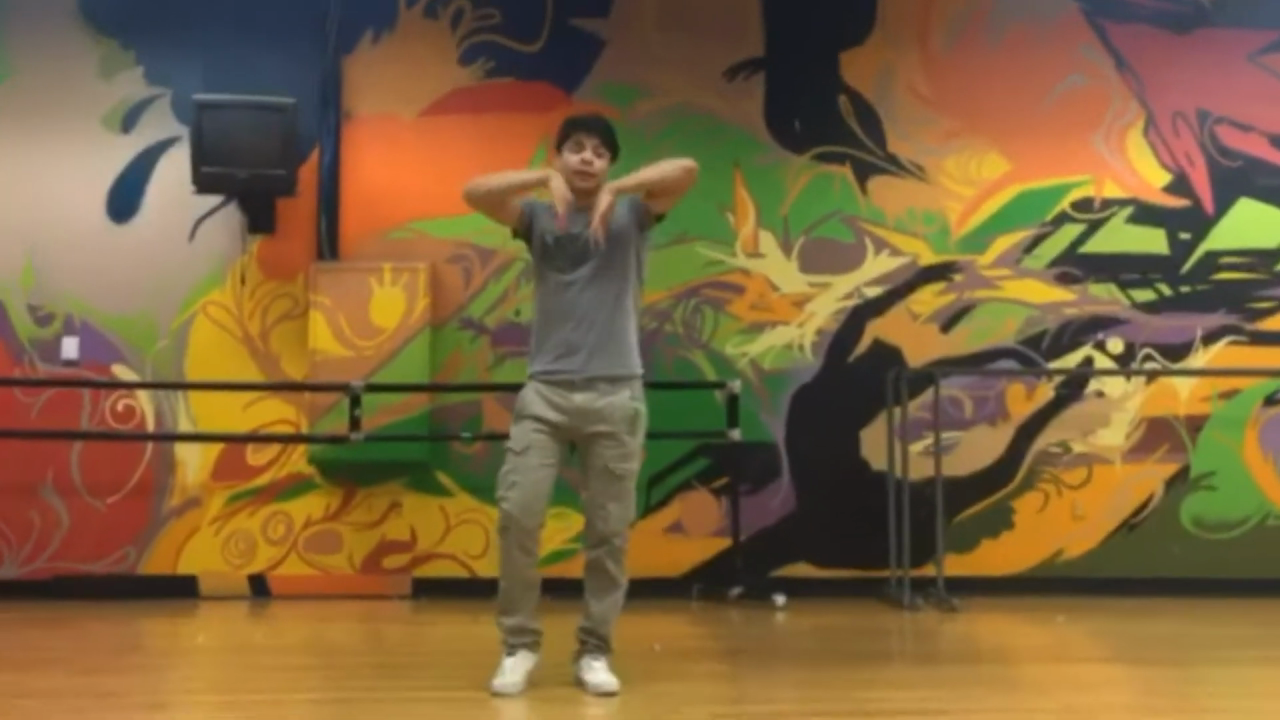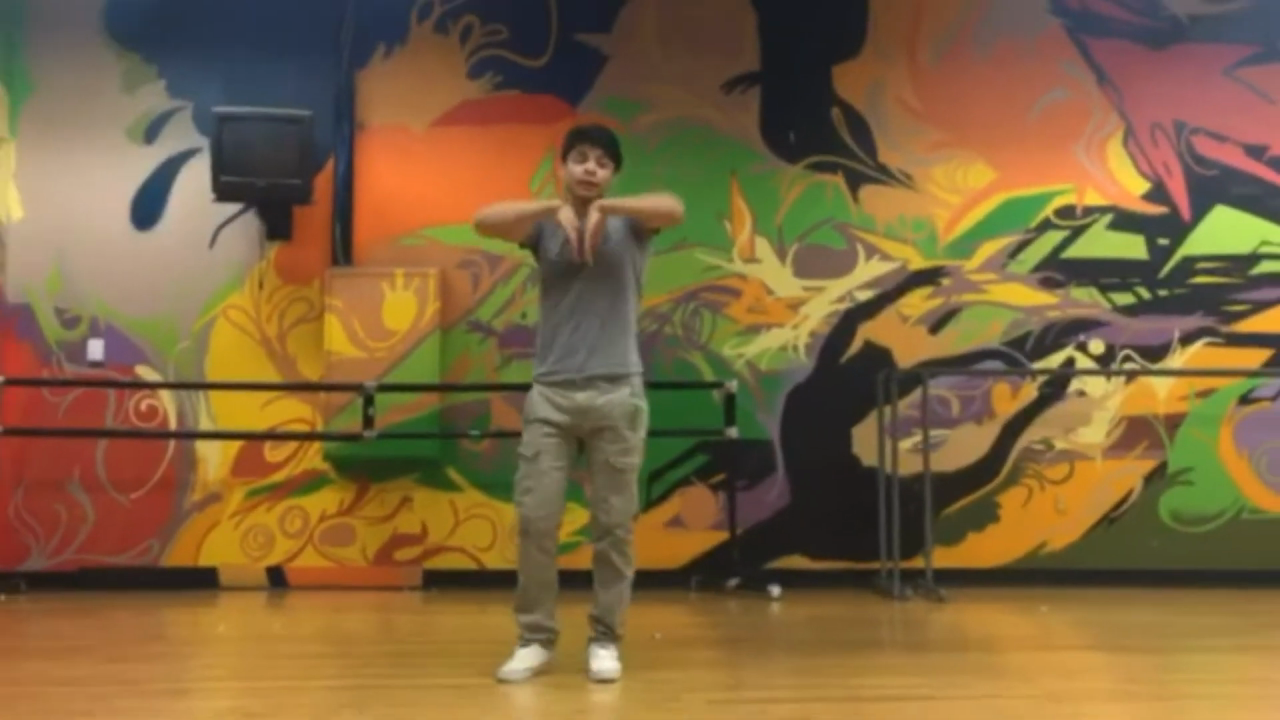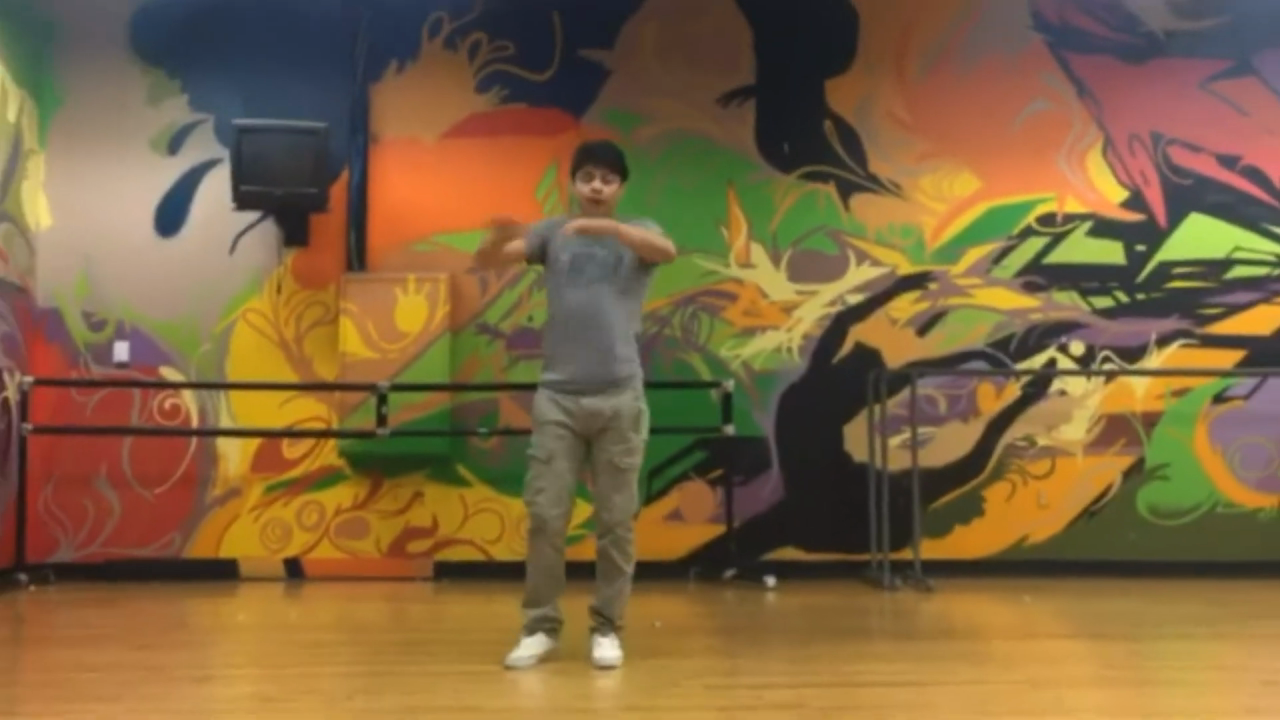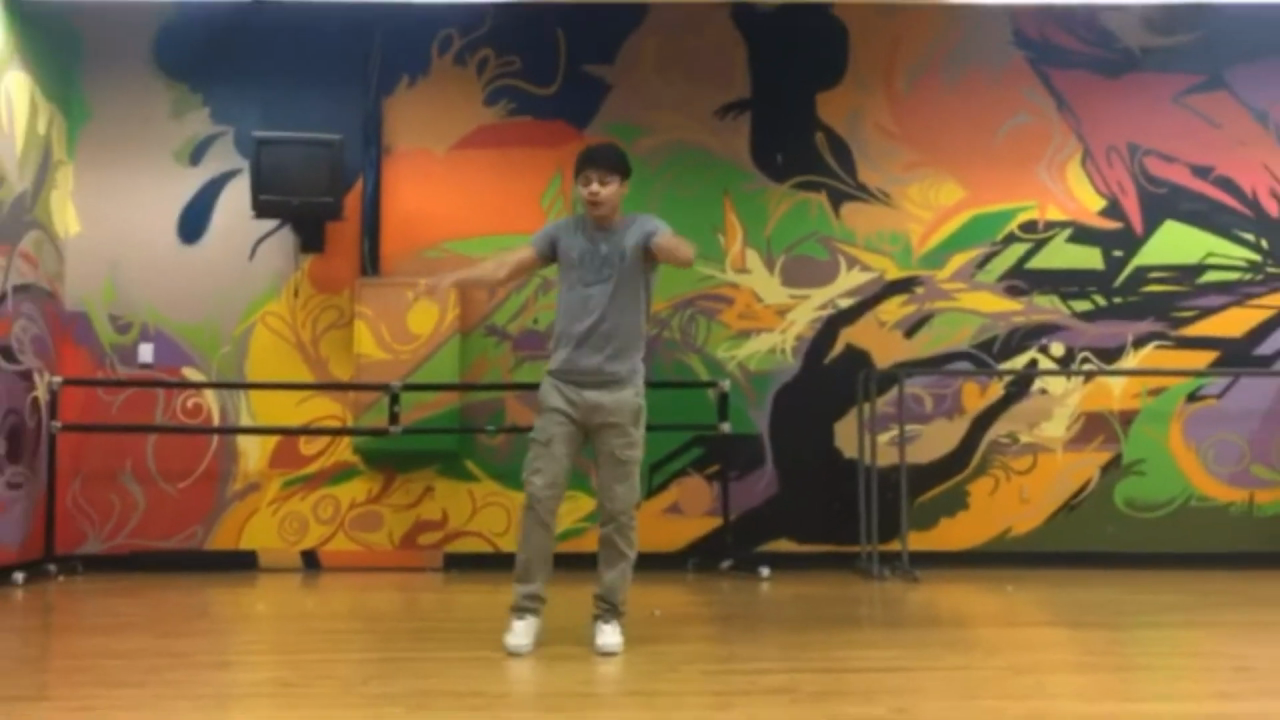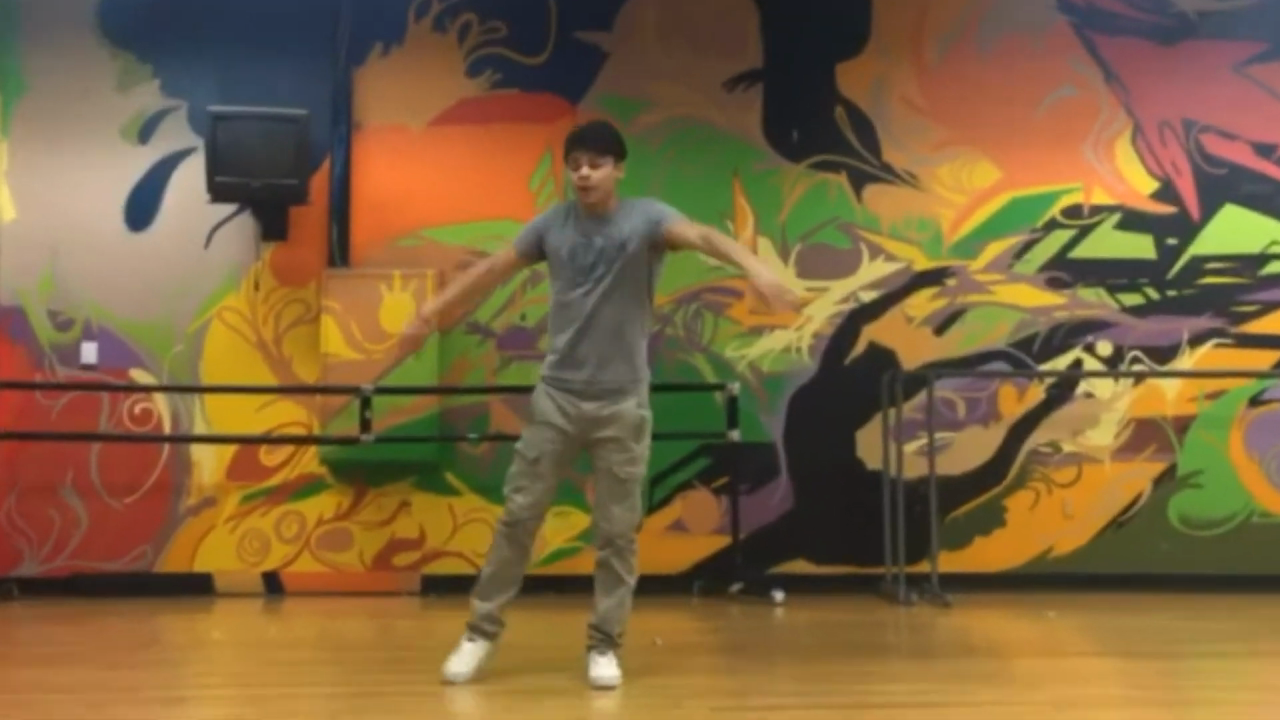
dt=0.1s
person 1, frame 1
left shoulder: (630, 211)
right shoulder: (538, 215)
left elbow: (686, 170)
right elbow: (475, 193)
left wrist: (617, 191)
right wrist: (545, 180)
left hip: (616, 394)
right hip: (544, 392)
left knee: (608, 530)
right knee: (517, 514)
left ankle: (594, 650)
right ankle: (520, 642)
person 1, frame 2
left shoulder: (627, 220)
right shoulder: (548, 224)
left elbow: (673, 209)
right elbow: (484, 220)
left wrist: (605, 208)
right wrist: (554, 206)
left hip: (618, 393)
right hip: (551, 393)
left knee: (615, 521)
right knee: (536, 516)
left ankle: (605, 637)
right ankle: (535, 637)
person 1, frame 3
left shoulder: (635, 232)
right shoulder: (552, 234)
left elbow: (666, 250)
right elbow: (488, 260)
left wrist: (605, 225)
right wrist: (502, 236)
left hip: (620, 397)
right hip: (557, 397)
left knee: (616, 520)
right knee: (545, 516)
left ankle: (606, 629)
right ankle: (540, 628)
person 1, frame 4
left shoulder: (644, 229)
right shoulder: (562, 232)
left elbow: (683, 252)
right elbow: (509, 266)
left wrist: (670, 251)
right wrist: (455, 281)
left hip: (619, 393)
right hip: (562, 390)
left knee: (619, 509)
right knee: (540, 500)
left ankle: (609, 615)
right ankle: (528, 608)
person 1, frame 5
left shoulder: (647, 218)
right shoulder: (551, 223)
left elbow: (702, 237)
right elbow: (493, 269)
left wrist: (757, 270)
right wrist: (435, 309)
left hip: (621, 403)
right hip: (555, 396)
left knee: (616, 531)
right knee: (519, 513)
left ankle: (604, 643)
right ankle: (481, 630)
